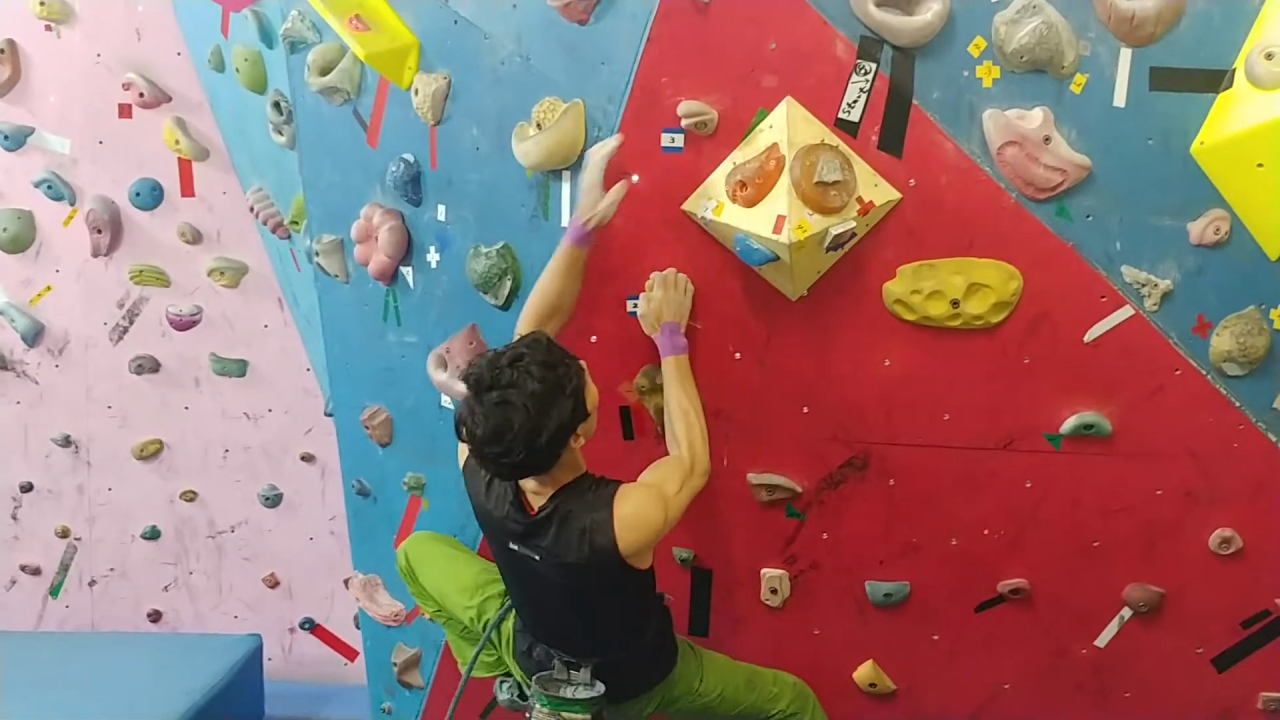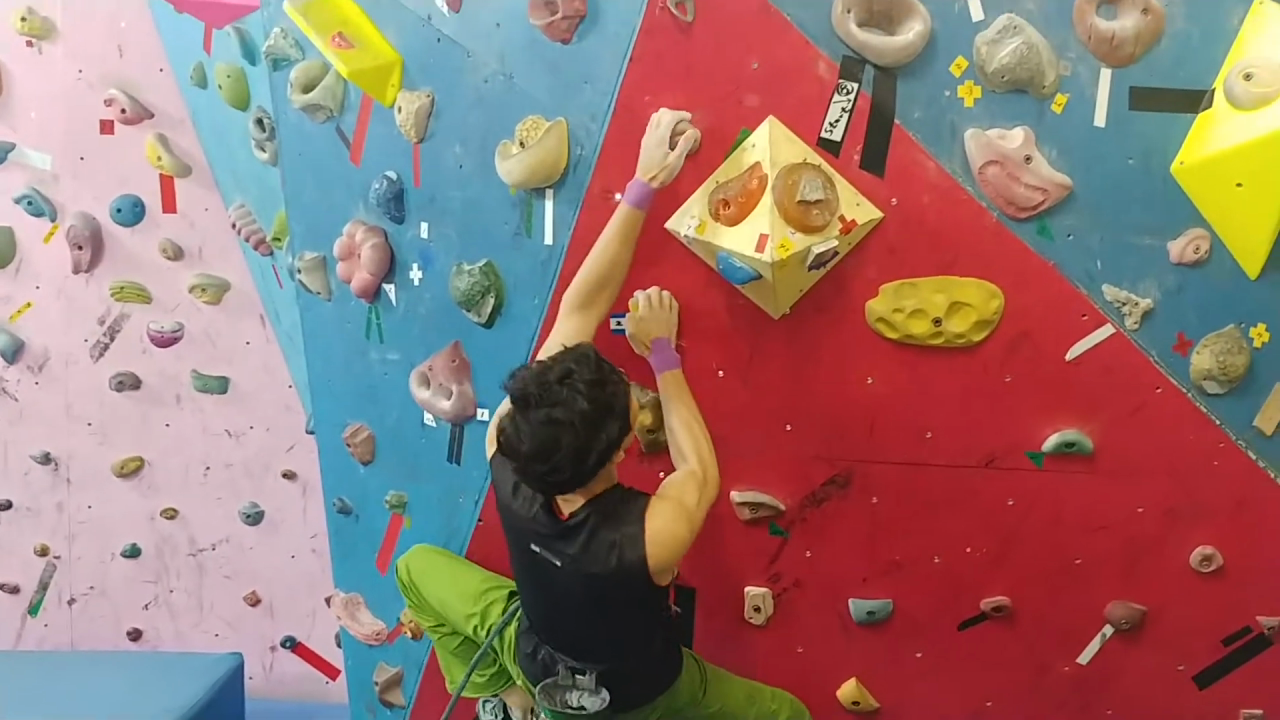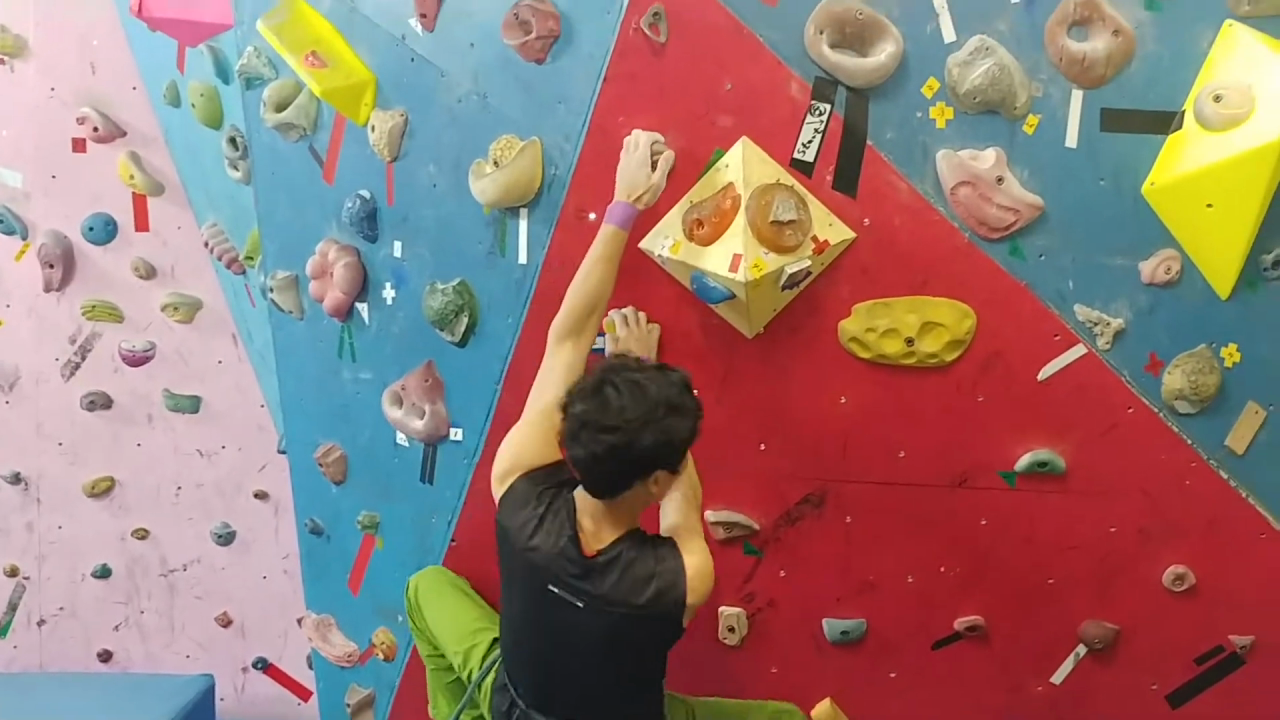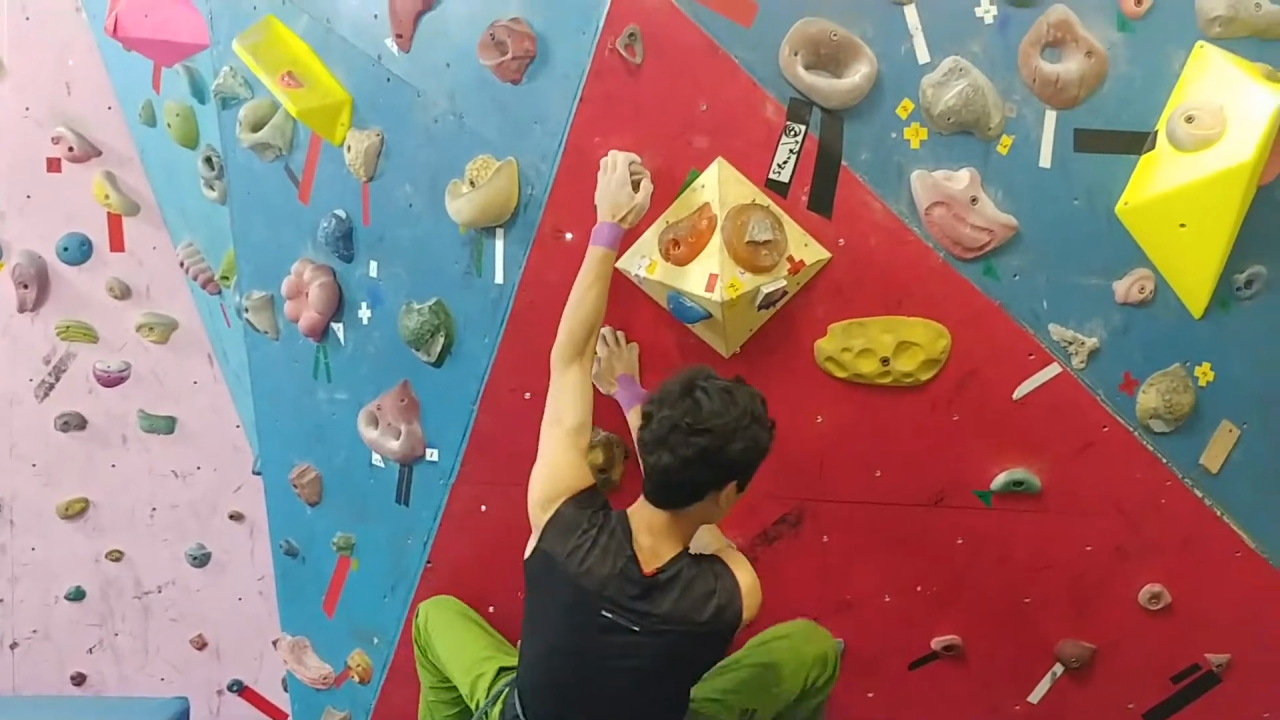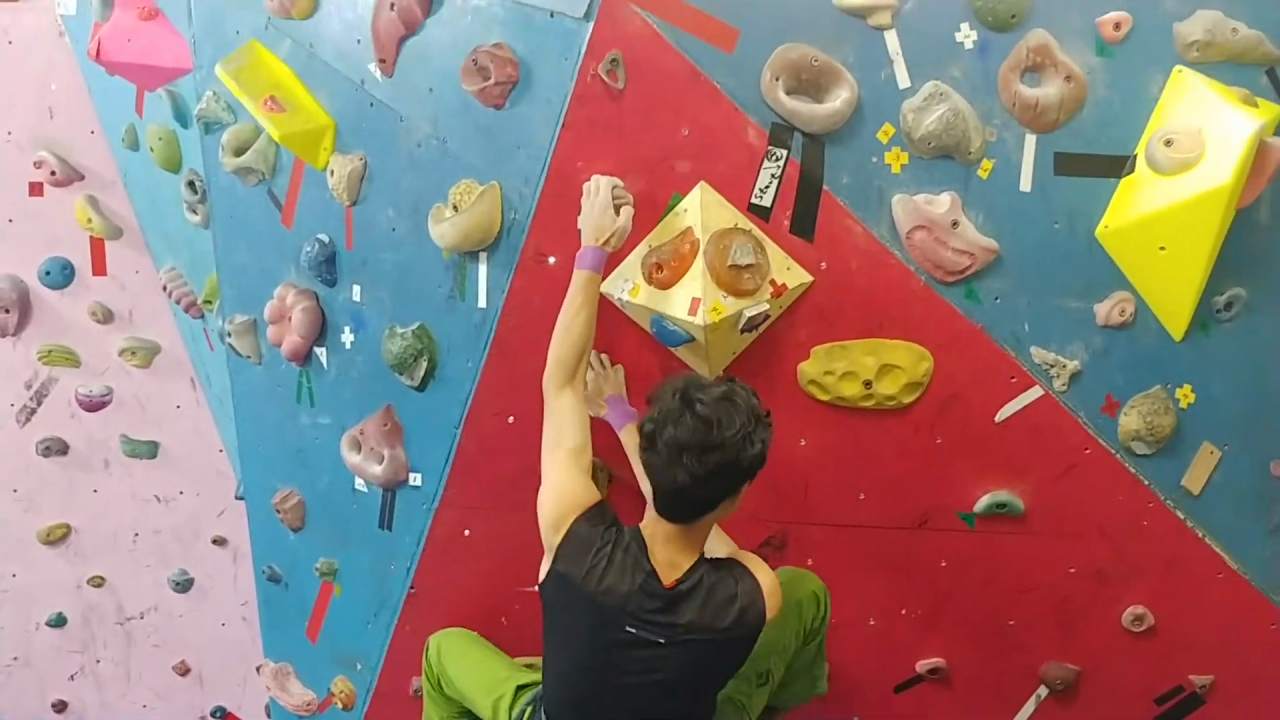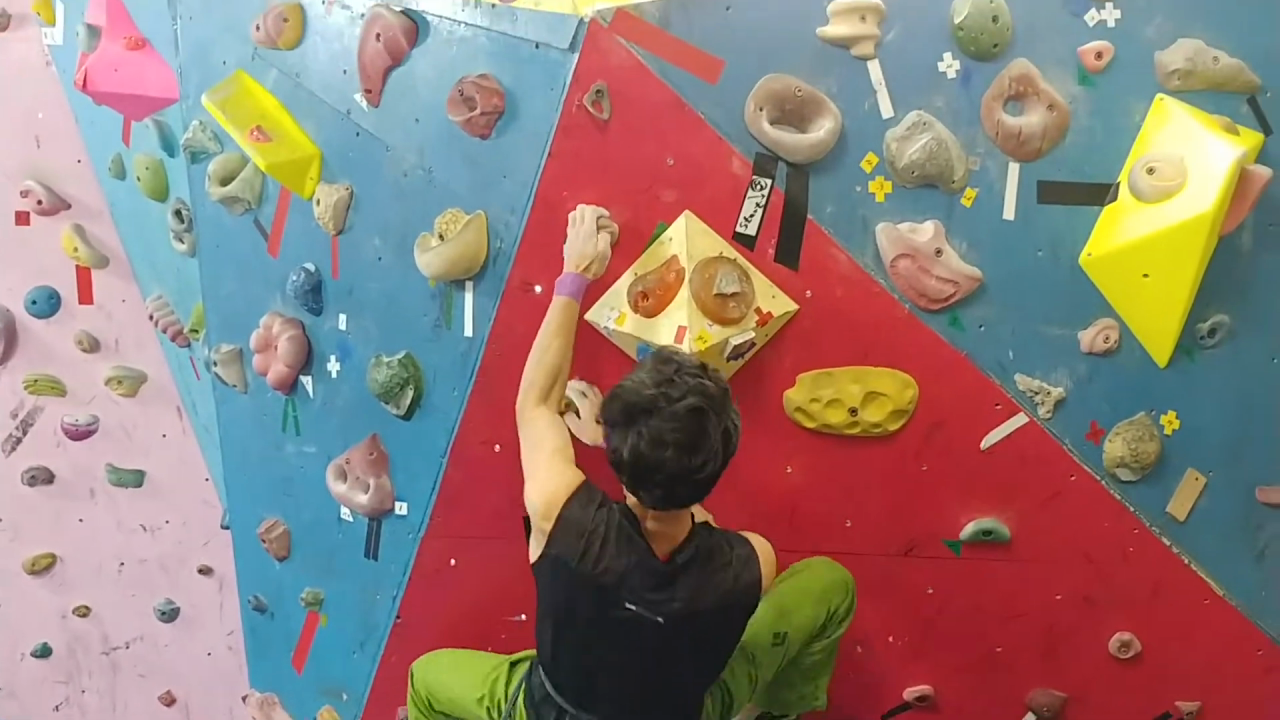
dt=0.3s
person 1, frame 1
left shoulder: (480, 470)
right shoulder: (625, 520)
left elbow: (531, 335)
right elbow: (693, 463)
left wrist: (581, 226)
right wrist: (670, 338)
left hip: (536, 663)
left knee: (417, 552)
person 1, frame 2
left shoulder: (506, 452)
right shoulder: (652, 534)
left elbow: (579, 309)
right elbow: (701, 473)
left wrist: (642, 185)
right wrist: (662, 352)
left hip: (537, 667)
left knee: (418, 567)
person 1, frame 3
left shoulder: (518, 485)
right shoulder: (683, 575)
left elbow: (566, 337)
right elbow: (684, 499)
left wrist: (625, 205)
right wrist: (646, 368)
left knee: (428, 589)
person 1, frame 4
left shoulder: (561, 516)
right shoulder: (735, 594)
left elbow: (568, 360)
right elbow: (688, 499)
left wrist: (609, 226)
right wrist: (628, 392)
left knee: (436, 618)
right knee: (814, 645)
person 1, frame 5
left shoulder: (573, 538)
right shoulder: (756, 595)
left elbow: (560, 383)
right elbow: (695, 513)
left wrist: (593, 249)
right wrist: (619, 412)
left knee: (445, 652)
right knee: (806, 593)
person 1, frame 6
left shoulder: (560, 510)
right shoulder: (748, 565)
left elbow: (534, 402)
left wrist: (575, 274)
right wrist: (652, 444)
right knee: (829, 584)
